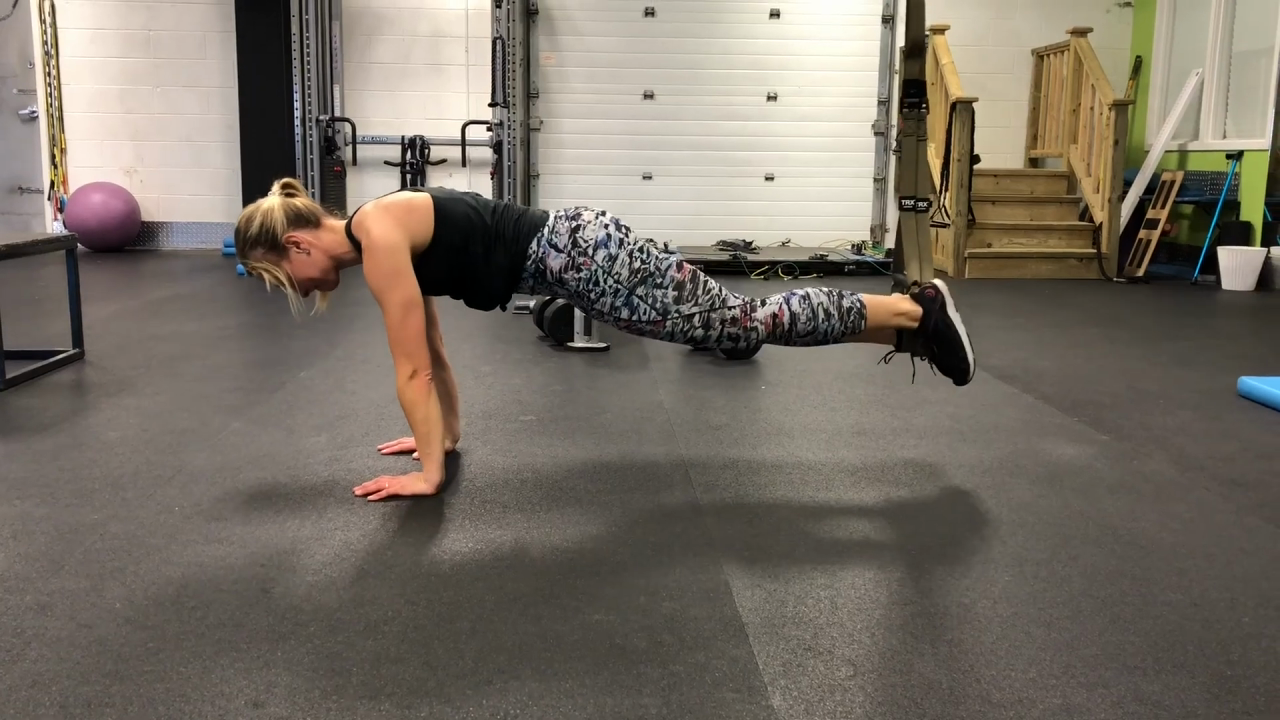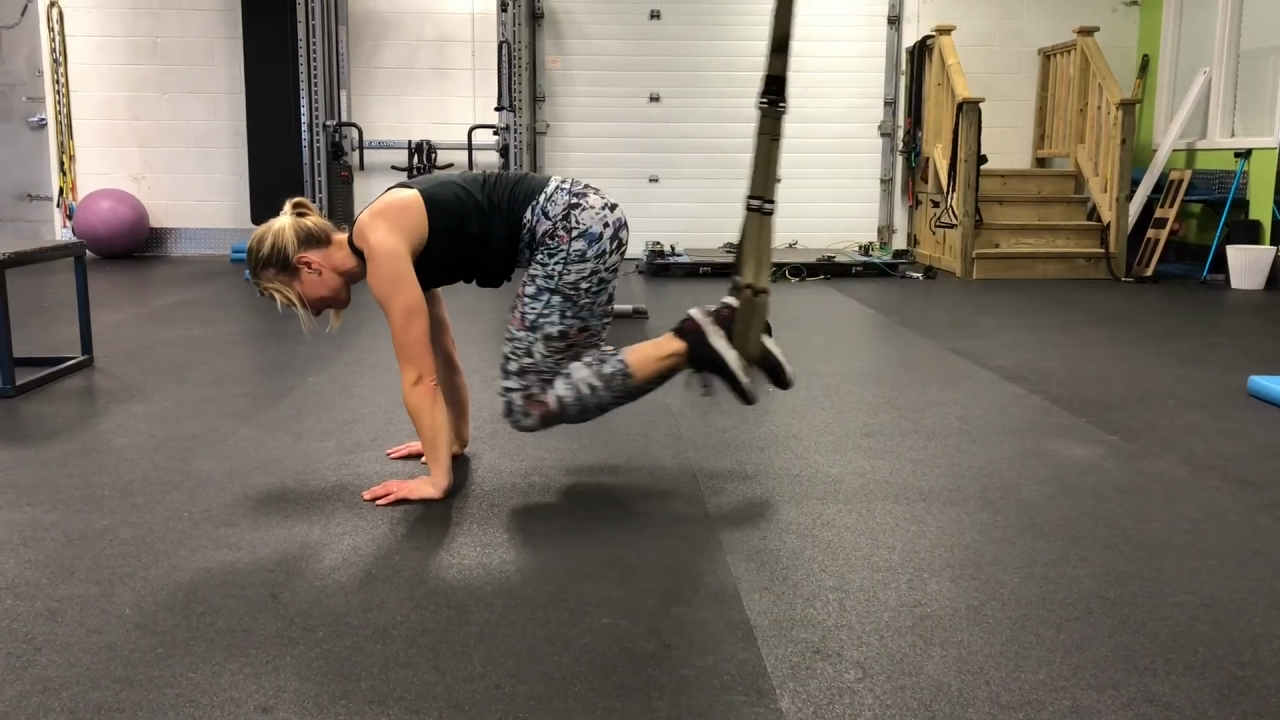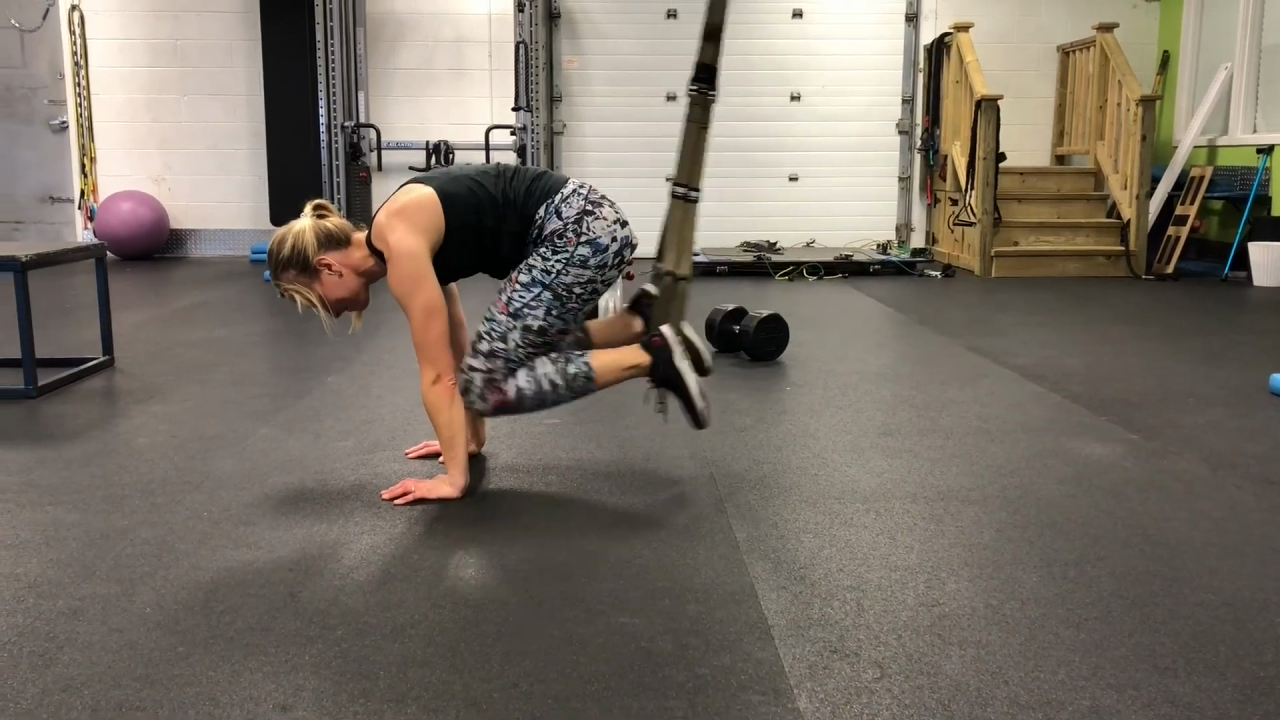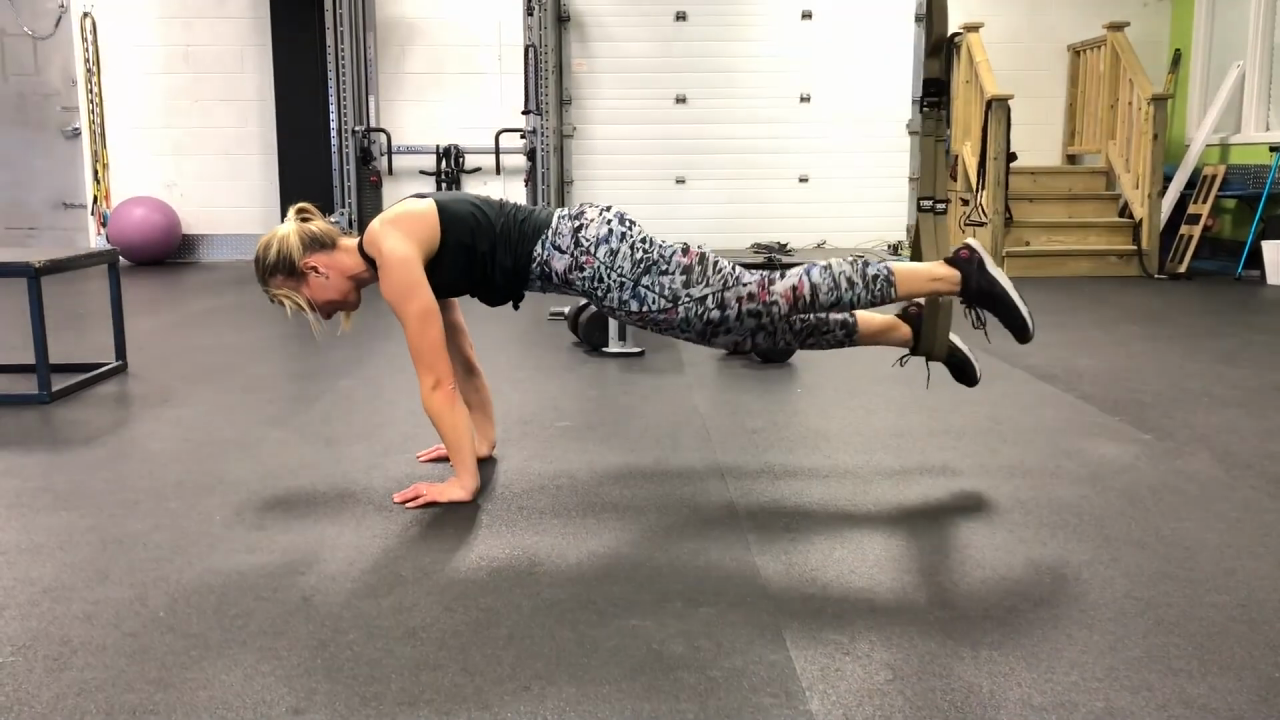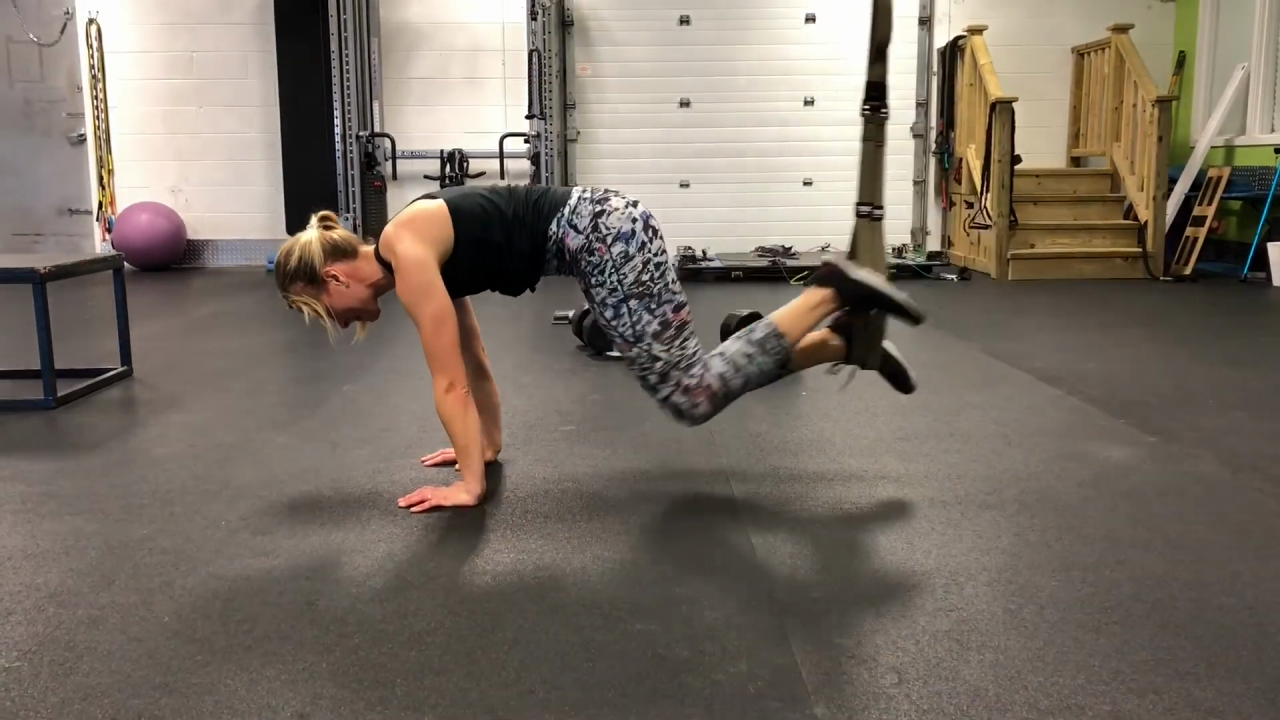
dt=1s
person 1, frame 1
left shoulder: (378, 237)
right shoulder: (386, 239)
left elbow: (412, 368)
right elbow: (432, 355)
left wrist: (429, 472)
right wrist: (446, 432)
left hip: (580, 256)
right hip: (570, 253)
left knee: (746, 321)
right knee: (744, 323)
left ankle: (916, 311)
right ankle: (907, 329)
person 1, frame 2
left shoulder: (380, 247)
right shoulder: (397, 244)
left elbow: (419, 375)
right elbow: (440, 354)
left wrist: (437, 477)
right wrist: (455, 437)
left hip: (570, 227)
right hip: (576, 221)
left knee: (528, 404)
right knee: (561, 385)
left ankle: (686, 344)
right ankle: (703, 332)
person 1, frame 3
left shoulder: (399, 245)
right shoulder: (403, 237)
left elbow: (438, 373)
right elbow: (456, 350)
left wrist: (454, 477)
right wrist: (470, 437)
left hip: (581, 228)
right hip: (588, 225)
left knee: (486, 386)
right knee: (519, 358)
left ankle: (648, 357)
right ankle: (640, 323)
person 1, frame 4
left shoulder: (389, 250)
right shoulder: (408, 251)
left elbow: (437, 379)
right elbow: (460, 357)
left wrist: (464, 479)
right wrist: (481, 440)
left hip: (589, 253)
right hip: (586, 248)
left knee: (767, 299)
right knee: (761, 316)
left ankle: (956, 275)
right ankle: (911, 331)
person 1, frame 5
left shoulder: (406, 252)
right shoulder: (421, 254)
left elbow: (449, 381)
right elbow: (471, 361)
left wrist: (471, 484)
right wrist: (488, 444)
left hip: (602, 232)
right hip: (598, 232)
left knee: (695, 394)
right knee: (700, 377)
left ankle: (830, 294)
right ankle: (841, 339)
